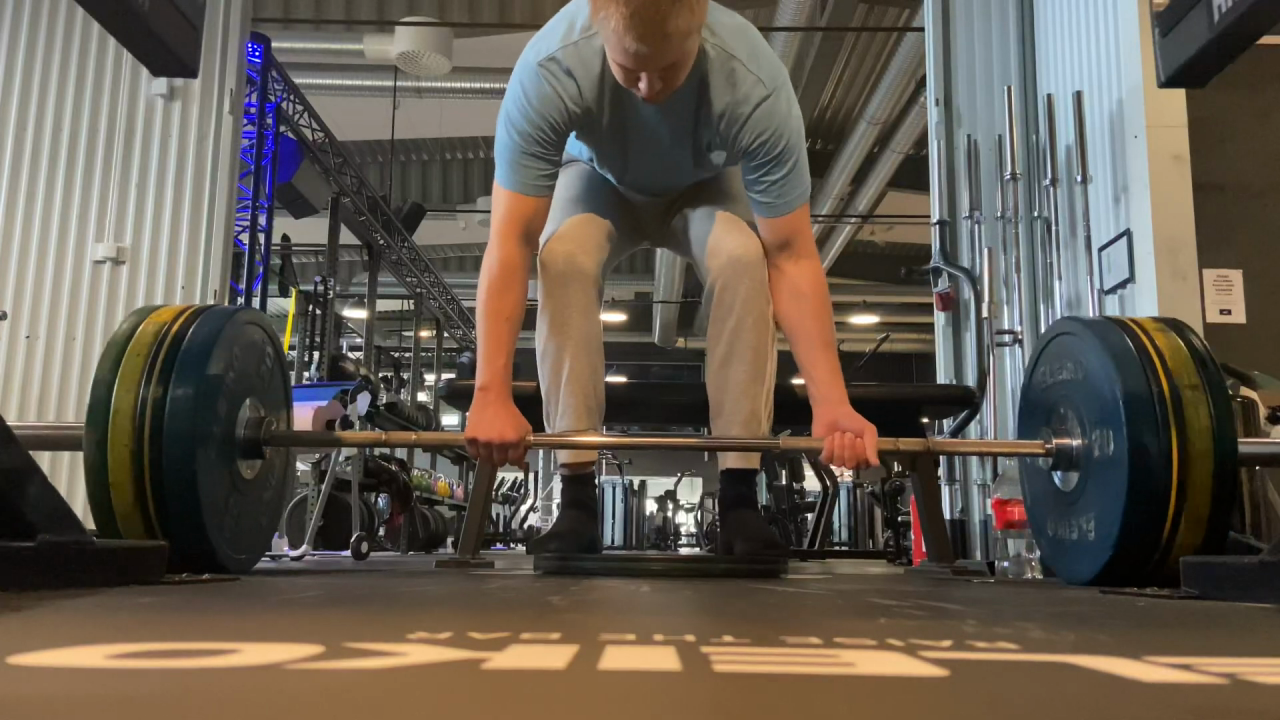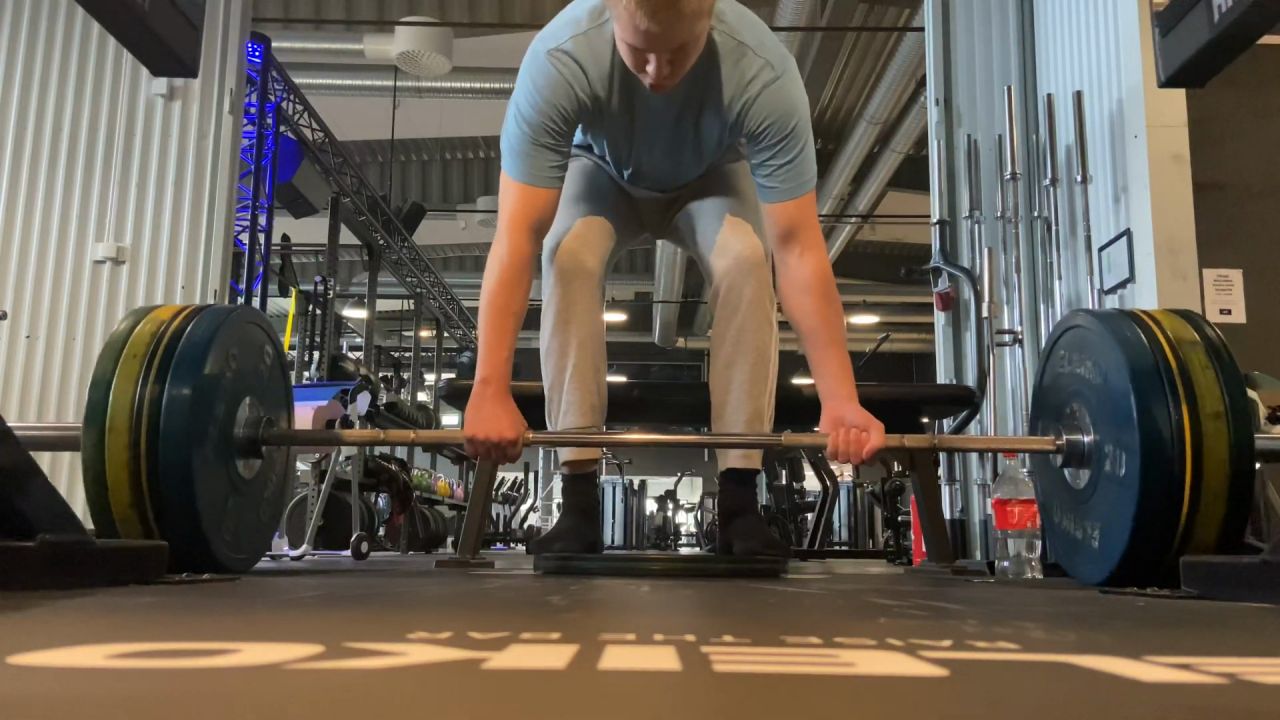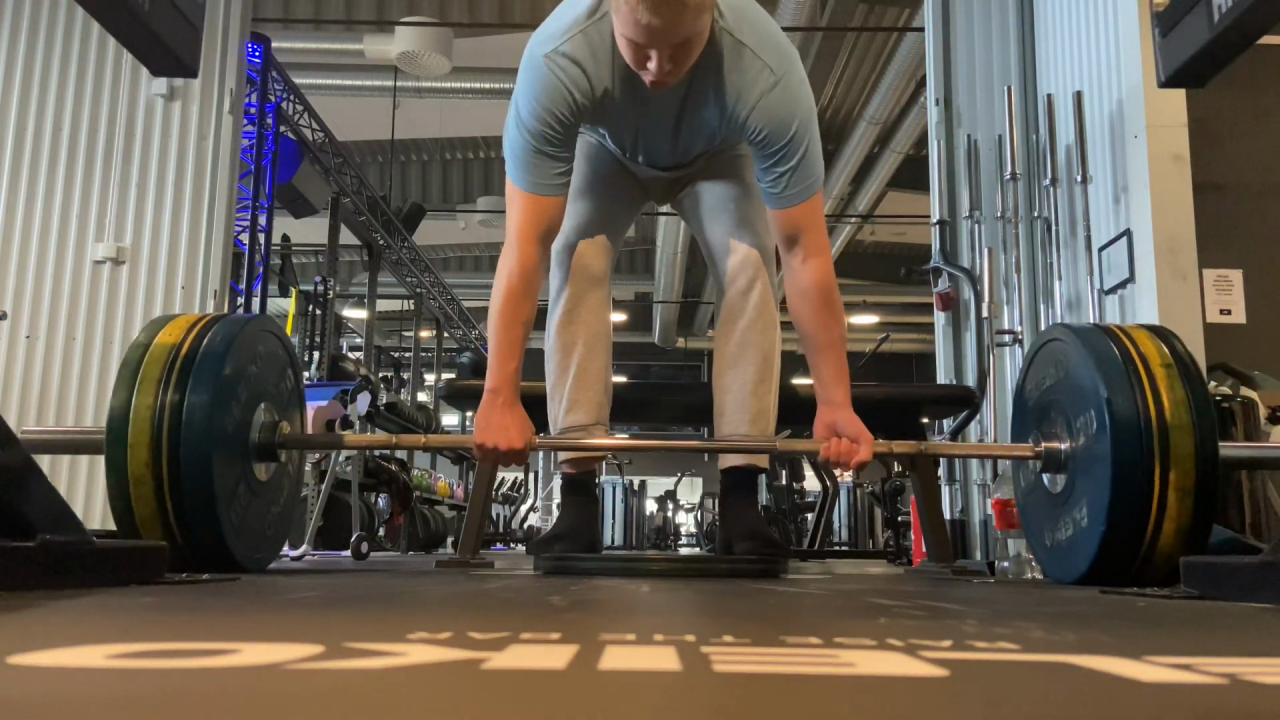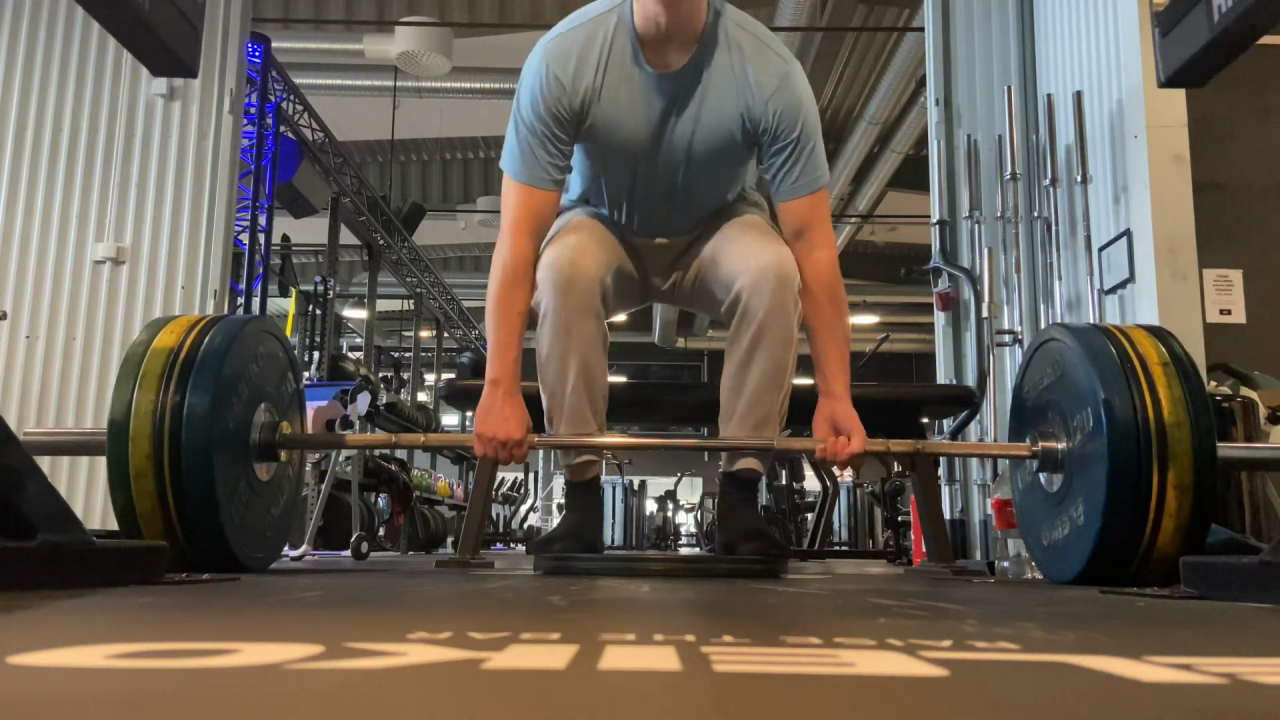
dt=1s
person 1, frame 1
left shoulder: (754, 82)
right shoulder: (549, 68)
left elbow: (790, 256)
right elbow: (511, 243)
left wrist: (830, 402)
right wrist: (492, 394)
left hip: (706, 182)
right hip: (599, 178)
left knee: (741, 259)
right knee: (564, 258)
left ankle: (739, 496)
right ankle: (577, 495)
person 1, frame 2
left shoulder: (762, 70)
right shoulder: (558, 59)
left elbow: (797, 247)
right elbow: (516, 237)
left wrist: (839, 398)
right wrist: (490, 389)
left hip: (710, 176)
right hip: (601, 172)
left knee: (745, 261)
right knee: (568, 258)
left ankle: (739, 496)
right ankle: (579, 496)
person 1, frame 3
left shoulder: (767, 69)
right shoulder: (556, 58)
left elbow: (805, 251)
right elbow: (526, 246)
left wrist: (834, 402)
right wrist: (500, 396)
left hip: (717, 153)
right hip: (605, 149)
left knee: (750, 265)
right knee: (576, 261)
left ankle: (740, 496)
right ankle: (578, 494)
person 1, frame 4
left shoulder: (768, 69)
right shoulder: (563, 56)
left elbow: (812, 244)
right elbow: (519, 238)
left wrist: (835, 396)
right wrist: (500, 387)
left hip: (715, 225)
right hip: (603, 223)
left knee: (772, 271)
right knee: (563, 268)
left ankle: (740, 495)
right ankle: (582, 495)
